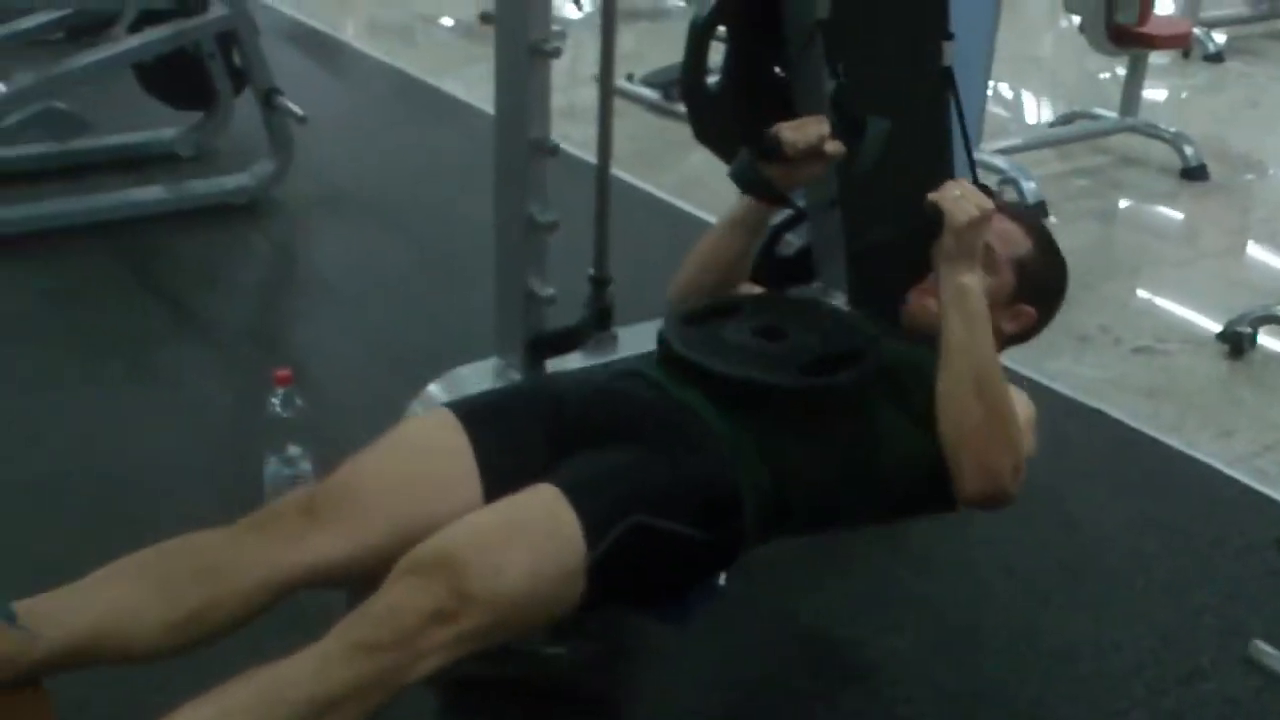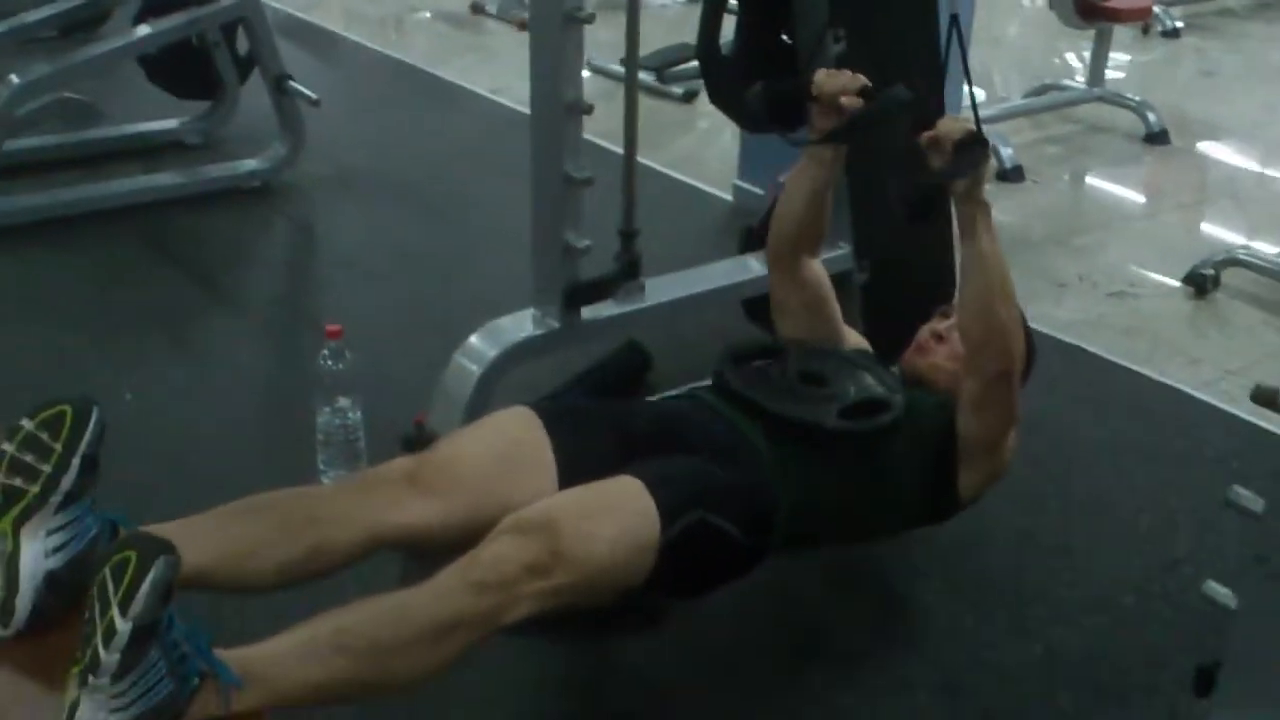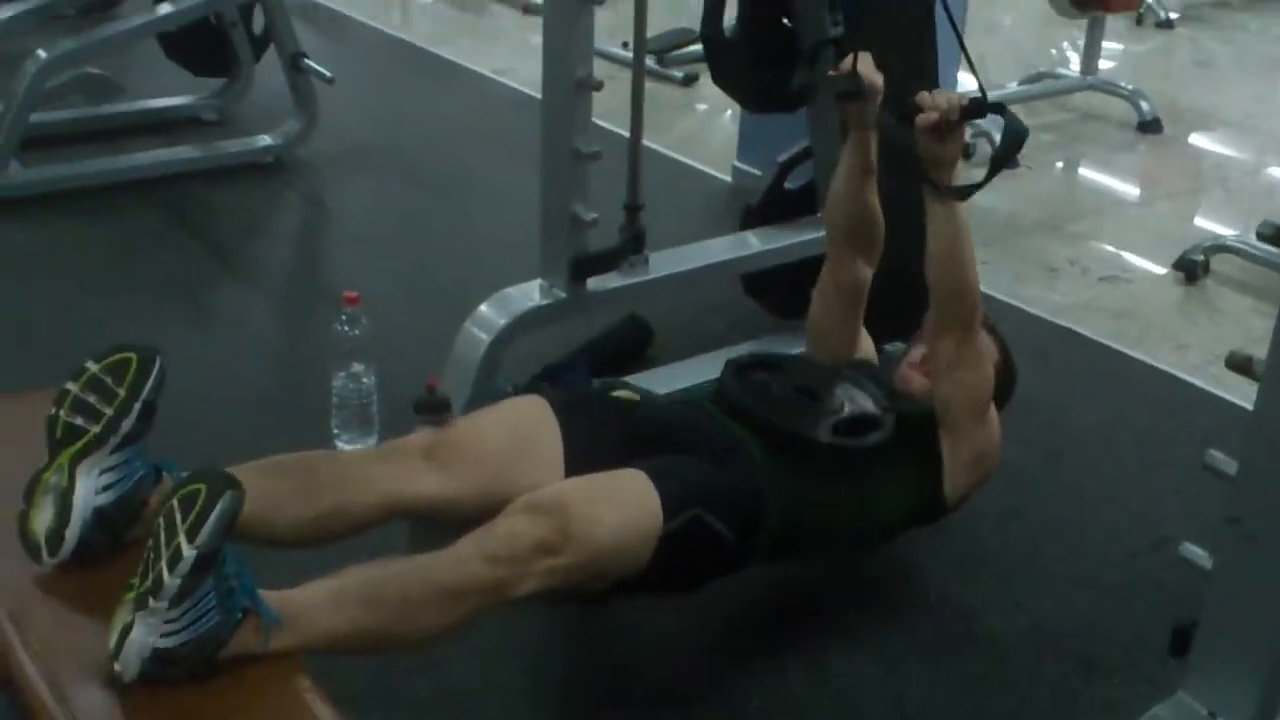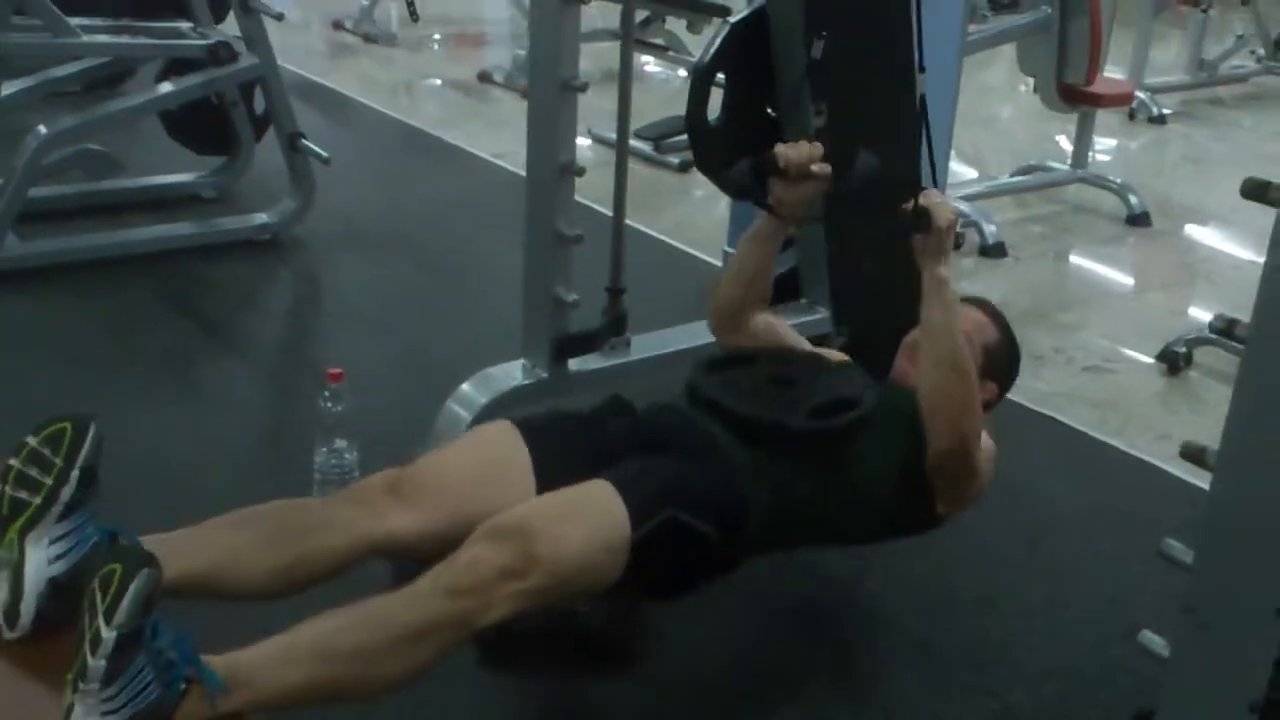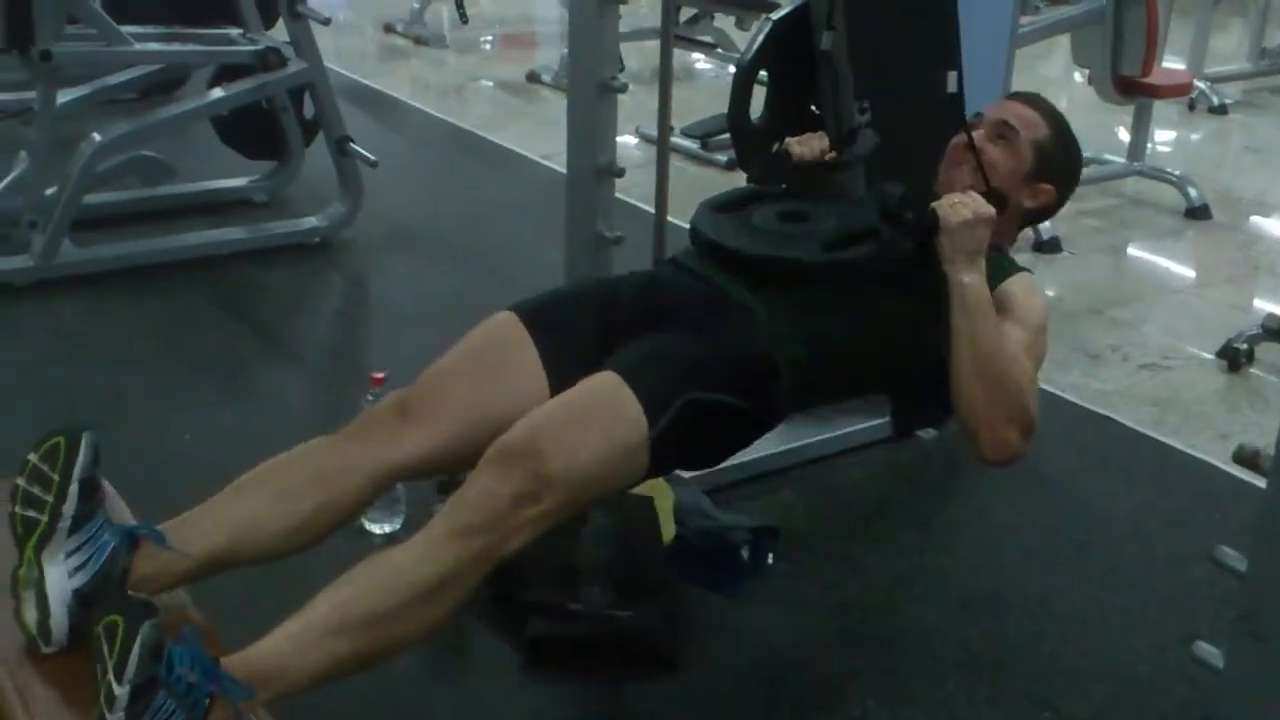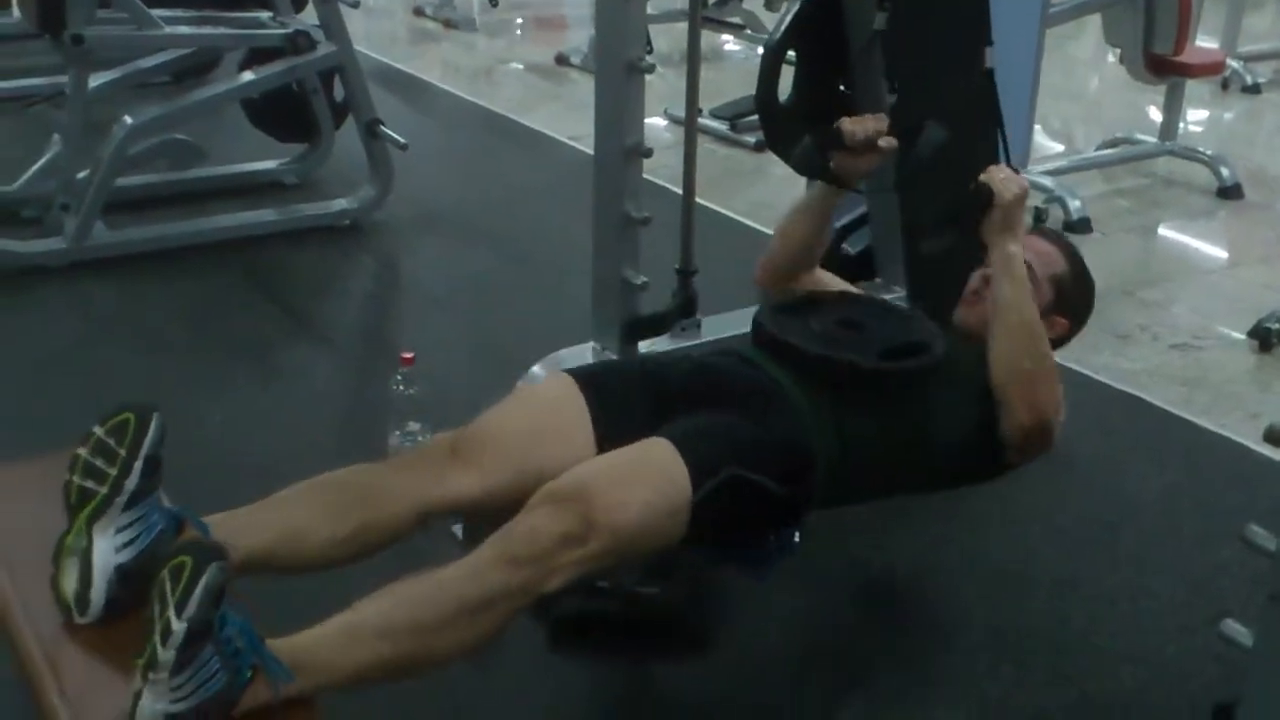
dt=0.5s
person 1, frame 1
left shoulder: (997, 407)
right shoulder: (857, 329)
left elbow: (983, 480)
right elbow: (693, 295)
left wrist: (964, 276)
right wrist: (772, 189)
left hip: (702, 481)
right hip: (611, 398)
left knee: (428, 603)
right knee: (305, 524)
person 1, frame 2
left shoulder: (961, 443)
right shoulder: (851, 365)
left elbow: (1001, 368)
right elbow: (789, 256)
left wrist: (972, 205)
right wrist: (825, 143)
left hip: (740, 484)
right hip: (657, 420)
left knee: (519, 561)
right knee: (409, 487)
right ankle: (99, 552)
person 1, frame 3
left shoulder: (957, 448)
right shoulder: (855, 372)
left elbow: (958, 324)
right elbow: (850, 259)
left wrist: (940, 176)
right wrist: (861, 132)
left hip: (743, 489)
right hip: (671, 423)
left knee: (532, 539)
right knee: (424, 461)
left ankle: (234, 628)
right ankle: (132, 497)
person 1, frame 4
left shoulder: (954, 468)
right shoulder: (849, 382)
left elbow: (951, 430)
right elbow: (734, 319)
left wrist: (934, 270)
right wrist: (781, 210)
left hip: (720, 491)
right hip: (647, 430)
left knee: (496, 566)
right knee: (390, 499)
right ankle: (84, 559)
person 1, frame 5
left shoulder: (1009, 299)
left elbow: (1000, 434)
left wrist: (962, 269)
right wrist: (790, 175)
left hip: (734, 353)
right hip: (661, 290)
left knee: (504, 496)
right knee: (392, 428)
right ankle: (116, 563)
person 1, frame 6
left shoulder: (1010, 387)
left elbow: (1029, 416)
right elbow: (776, 275)
left wrist: (1003, 245)
right wrist: (839, 178)
left hip: (775, 441)
right hip: (709, 373)
left knee: (554, 534)
right knee: (453, 462)
right ankle: (160, 545)
